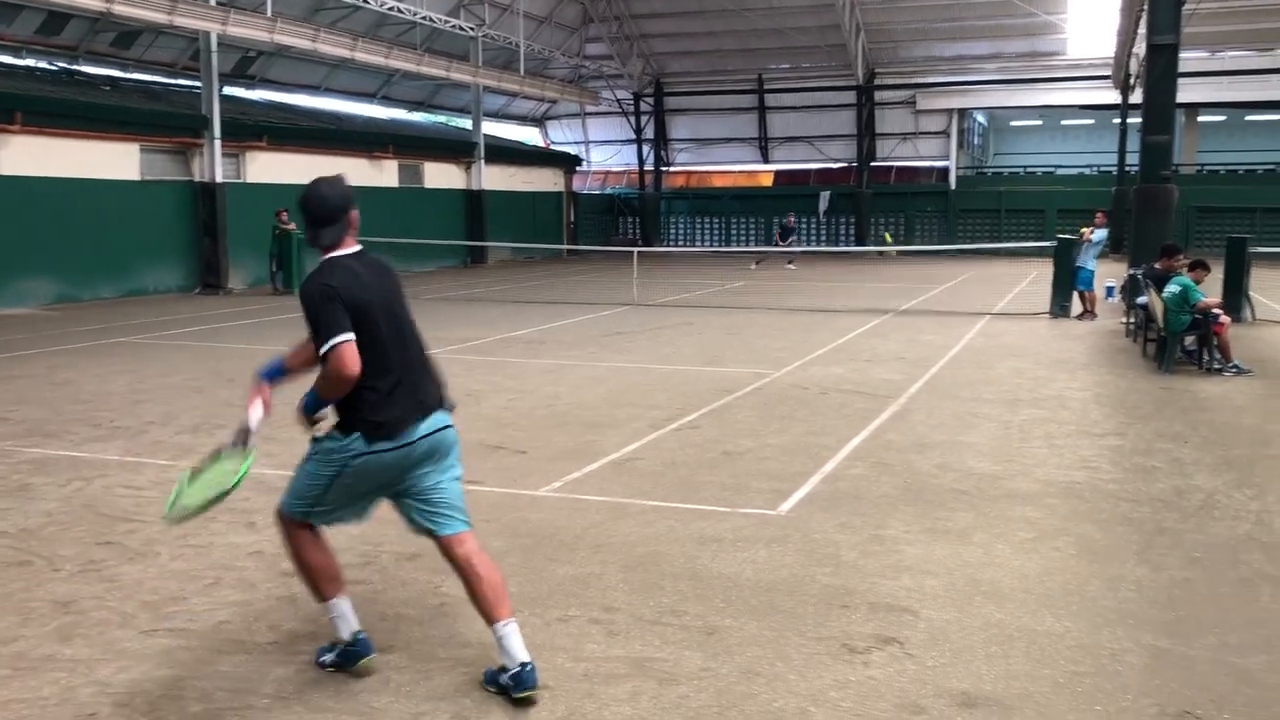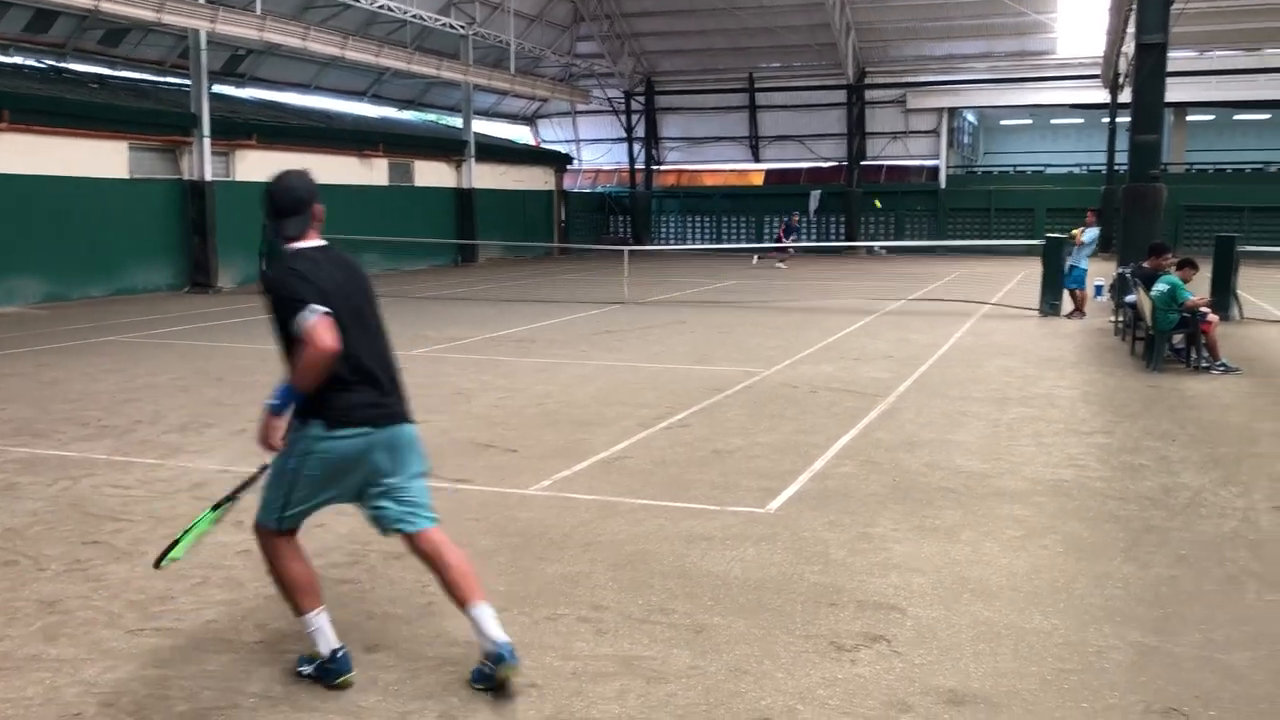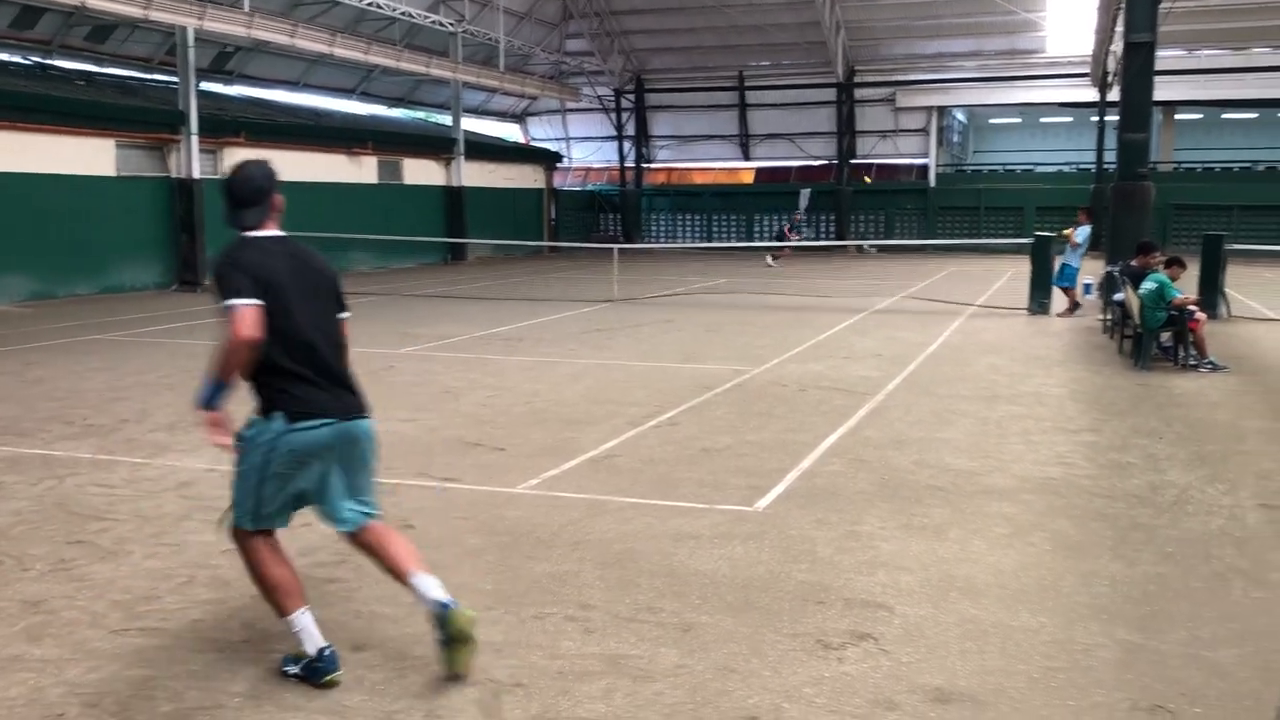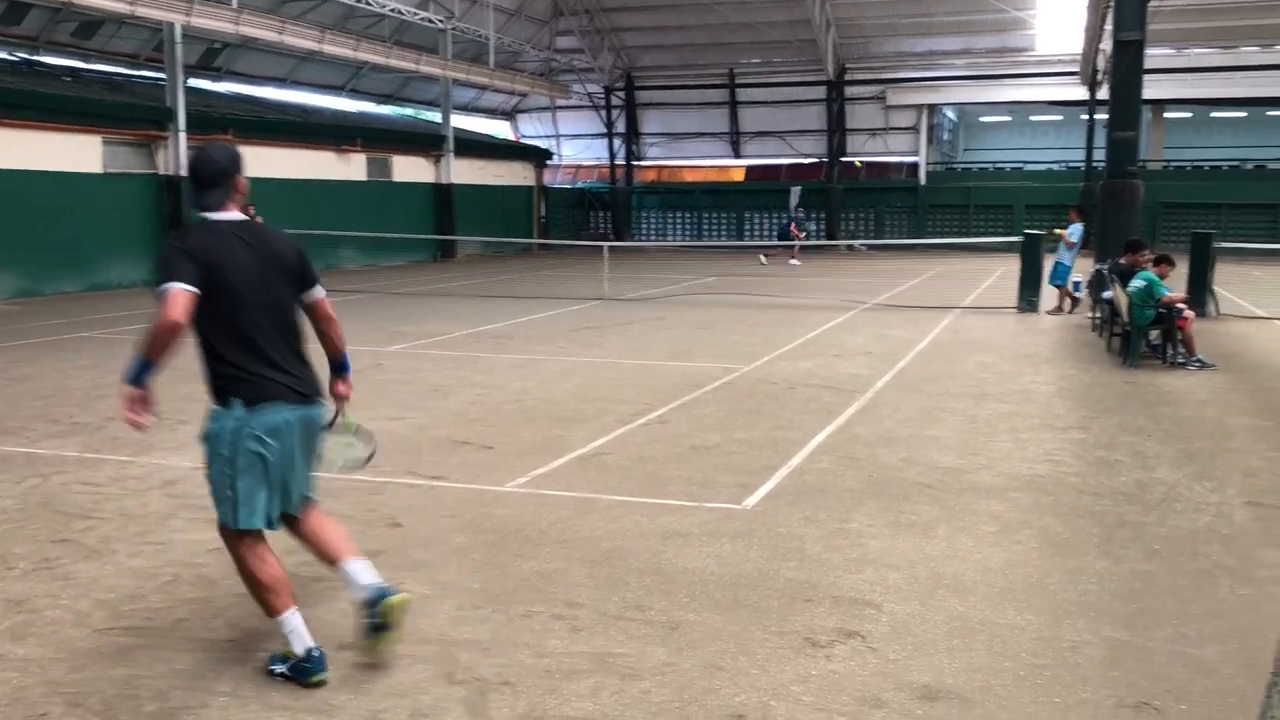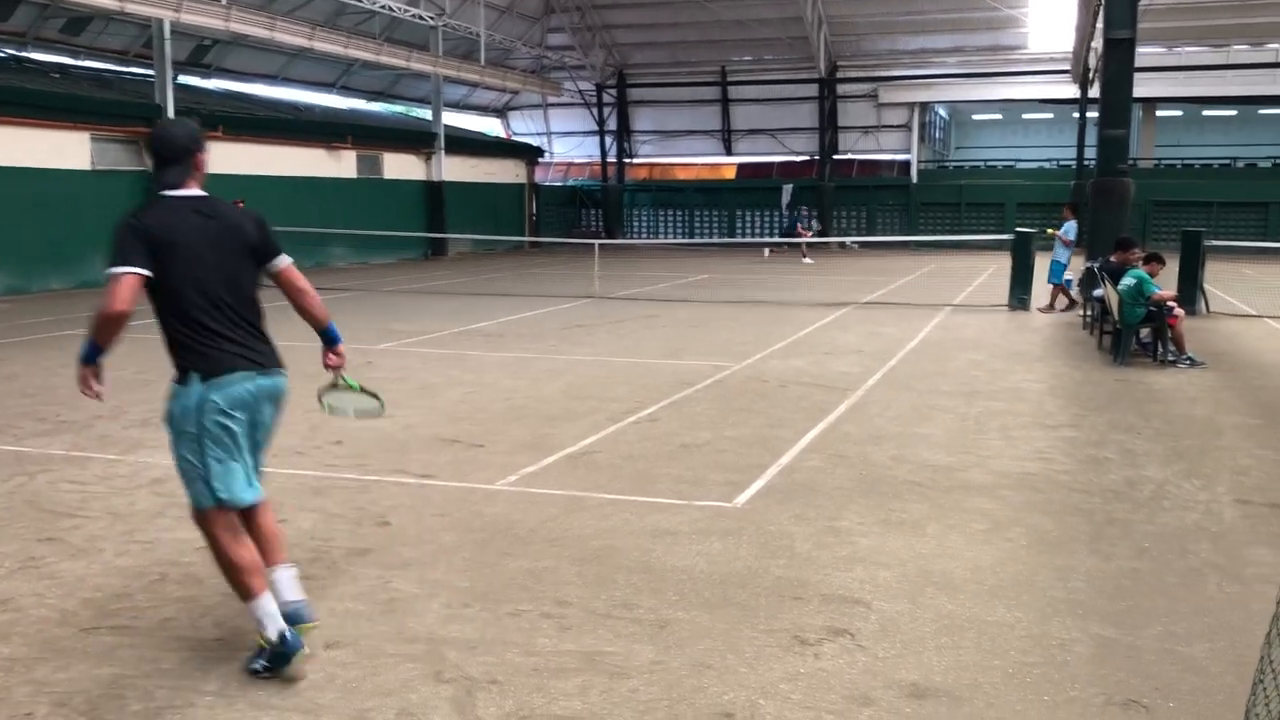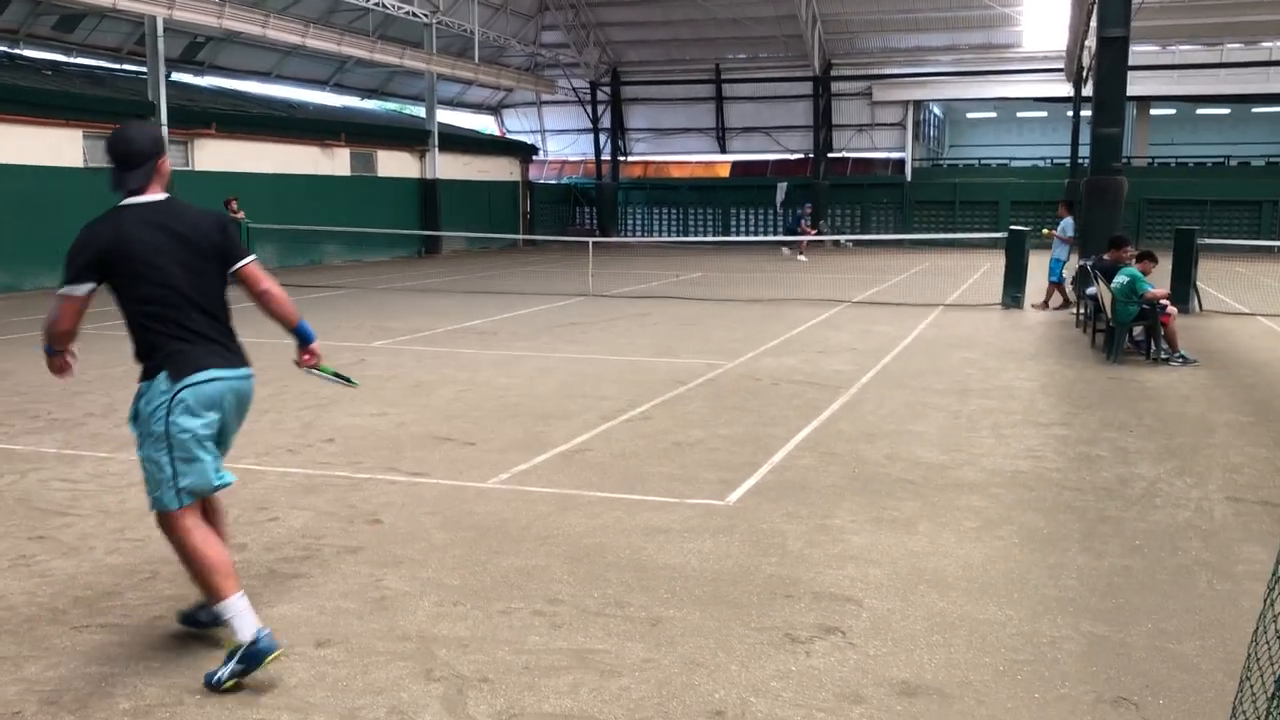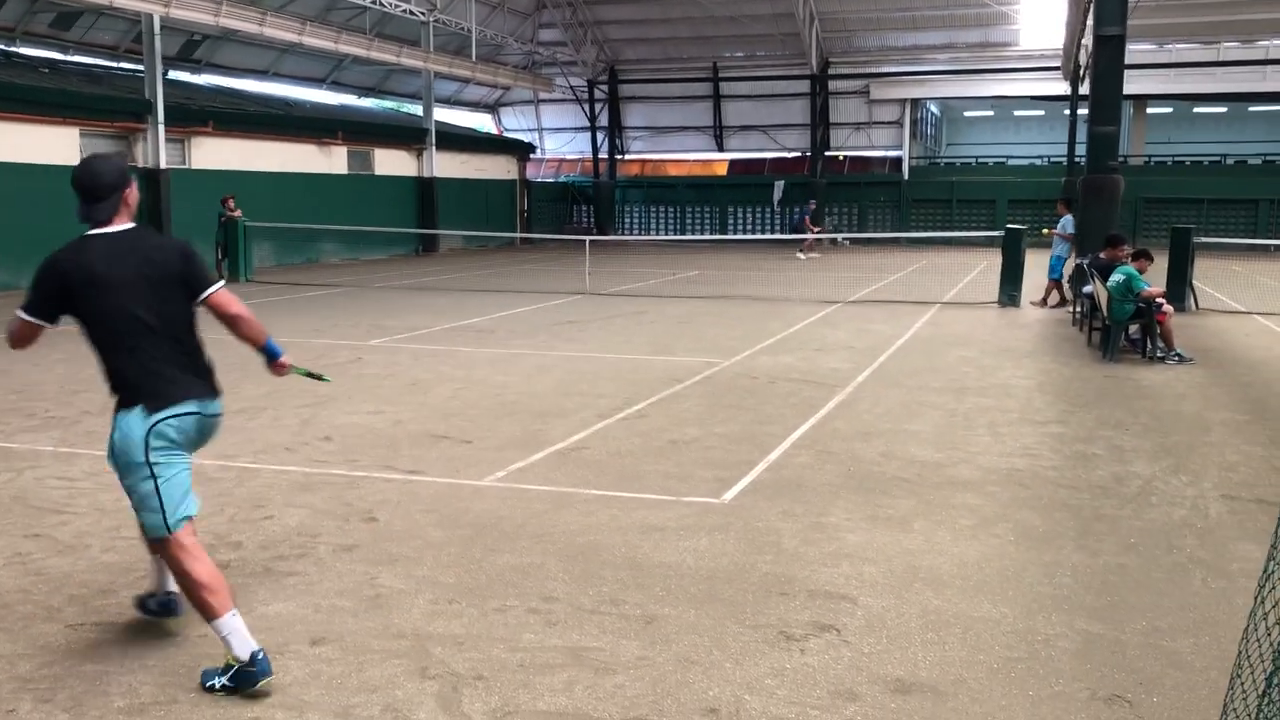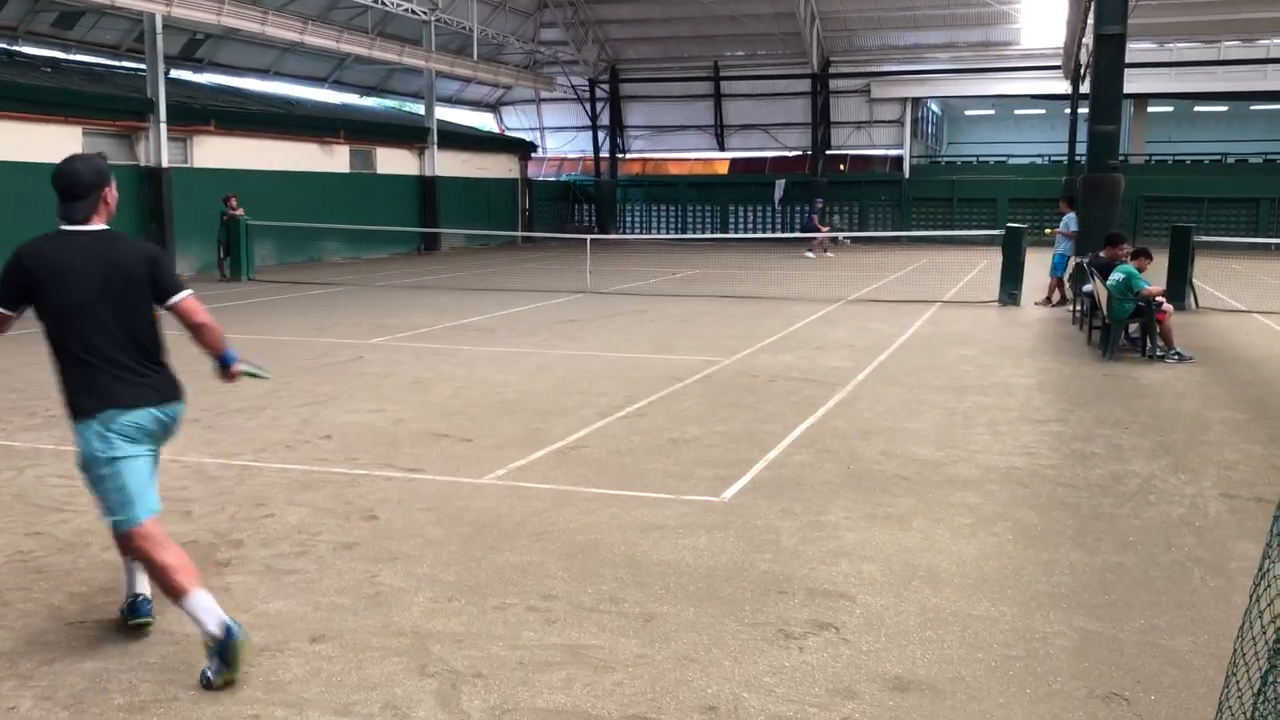
dt=0.1s
person 1, frame 1
left shoulder: (320, 285)
right shoulder: (377, 269)
left elbow: (346, 369)
left wrist: (313, 402)
right wrist: (271, 373)
left hip: (368, 438)
right hip: (430, 428)
left knee: (297, 520)
right knee: (458, 542)
left ankle: (350, 639)
right ankle: (518, 664)
person 1, frame 2
left shoulder: (284, 272)
right shoulder: (347, 266)
left elbow: (322, 345)
left wrist: (281, 403)
left hip: (330, 432)
right hip: (393, 425)
left knee: (274, 531)
right knee: (425, 535)
left ankle: (329, 656)
right ankle: (496, 644)
person 1, frame 3
left shoulder: (235, 262)
right shoulder: (314, 261)
left elbow: (244, 336)
left wrist: (211, 396)
left hip: (293, 423)
right hip: (349, 418)
left knee: (252, 534)
right knee: (366, 528)
left ankle: (315, 653)
right ankle: (443, 606)
person 1, frame 4
left shoulder: (187, 246)
right shoulder: (282, 243)
left elbow: (172, 318)
right elbow: (324, 315)
left wrist: (137, 378)
right wrist: (342, 370)
left hip: (250, 412)
right hip: (305, 403)
left knee: (243, 533)
right knee: (299, 513)
left ankle: (303, 654)
right ankle: (373, 588)
person 1, frame 5
left shoulder: (141, 225)
right shoulder: (244, 220)
left elbow: (118, 306)
right elbow: (296, 286)
left wrist: (90, 356)
right wrist: (331, 338)
left hip: (210, 385)
right hip: (265, 376)
left knee: (219, 513)
right knee: (247, 497)
left ankle: (276, 636)
right ankle: (290, 602)
person 1, frame 6
left shoulder: (100, 235)
right shoulder: (209, 222)
left elbow: (62, 324)
right elbow: (263, 286)
left wrist: (55, 350)
right wrist: (305, 336)
left hip: (178, 385)
right hip: (233, 376)
left knee: (179, 515)
right knee: (195, 488)
left ankle: (252, 641)
right ankle: (213, 604)
person 1, frame 7
left shoulder: (64, 265)
right shoulder: (174, 251)
right elbow: (233, 313)
right wrist: (272, 352)
left hip: (151, 412)
right hip: (203, 403)
left knee: (174, 538)
right knee: (163, 510)
left ankle: (247, 657)
right ankle: (166, 593)
person 1, frame 8
right shoulder: (143, 255)
right elbow: (198, 320)
right wrist: (227, 360)
left hip: (106, 417)
right hip: (161, 405)
left knee: (142, 538)
right knee: (132, 507)
left ankle: (219, 631)
right ankle: (139, 600)
